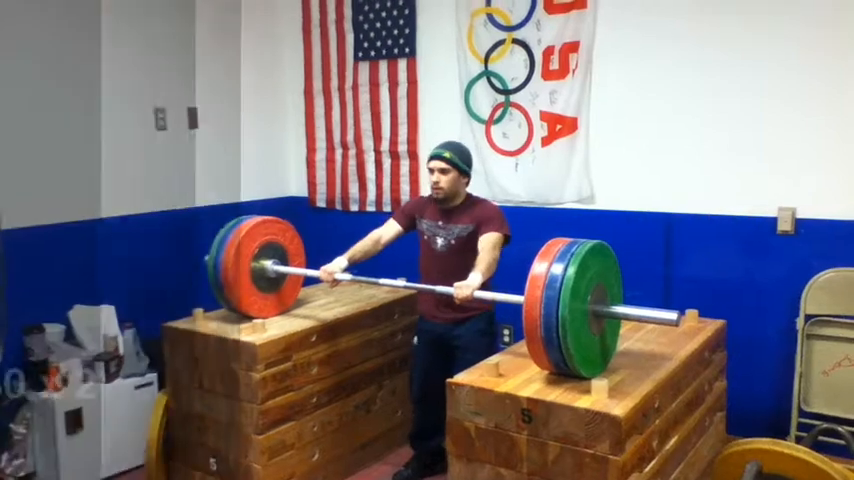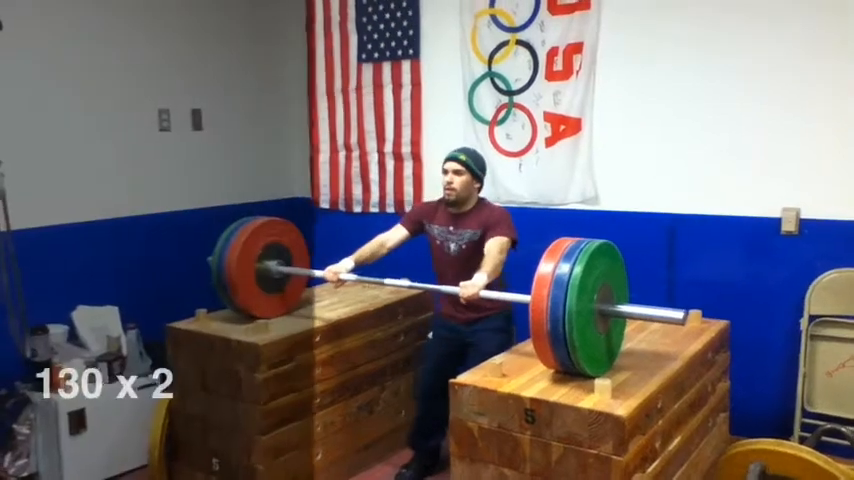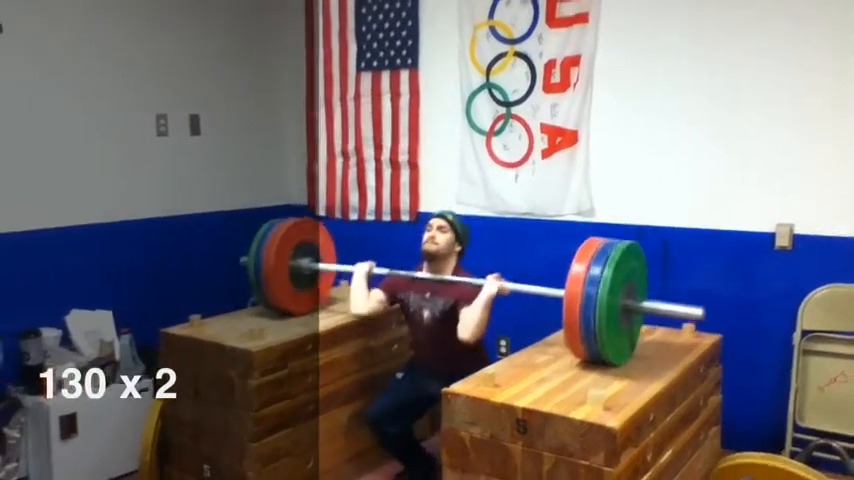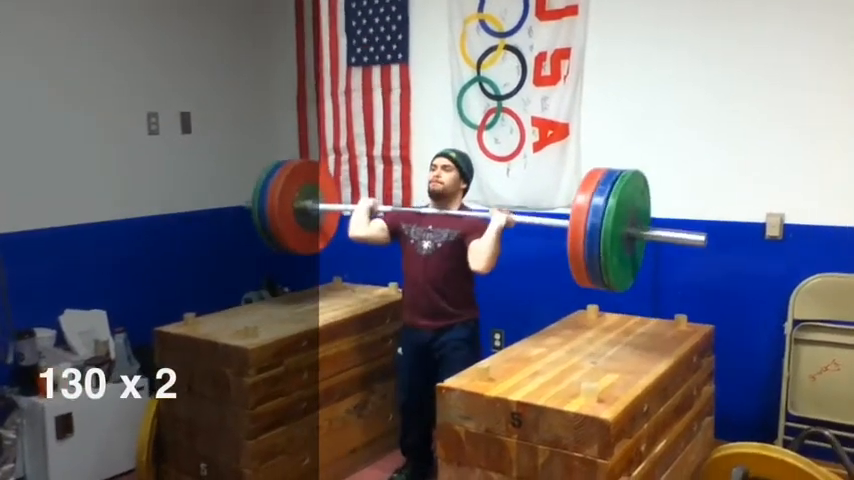
dt=0.7s
person 1, frame 1
left shoulder: (485, 213)
right shoulder: (419, 207)
left elbow: (489, 251)
right elbow: (381, 236)
left wrist: (474, 281)
right wrist: (343, 261)
left hip: (472, 322)
right hip: (431, 319)
right knee: (424, 391)
person 1, frame 2
left shoulder: (495, 216)
right shoulder: (429, 212)
left elbow: (496, 253)
right elbow: (387, 240)
left wrist: (480, 280)
right wrist: (349, 263)
left hip: (490, 323)
right hip: (448, 319)
right knee: (429, 387)
person 1, frame 3
left shoulder: (467, 288)
right shoulder: (403, 282)
left elbow: (468, 335)
right elbow: (360, 308)
left wrist: (488, 293)
right wrist: (361, 273)
left hip: (465, 376)
right hip: (423, 370)
right knee: (380, 417)
person 1, frame 4
left shoulder: (472, 224)
right shoulder: (405, 218)
left elbow: (481, 264)
right elbow: (358, 232)
left wrist: (497, 226)
right wrist: (364, 206)
left hip: (456, 332)
right hip: (414, 330)
right knee: (411, 403)
